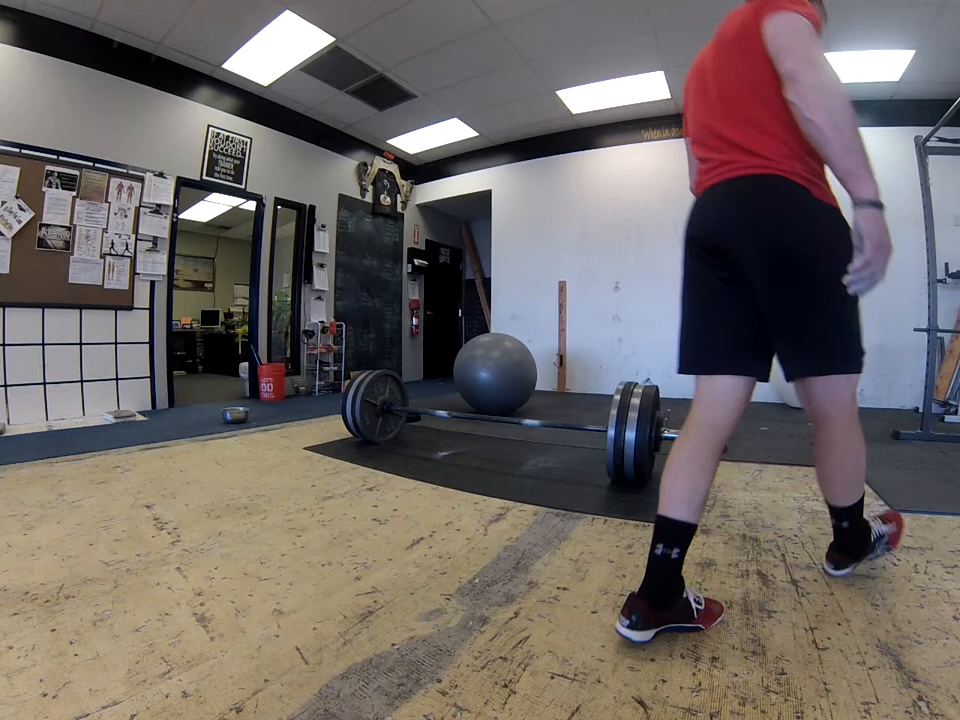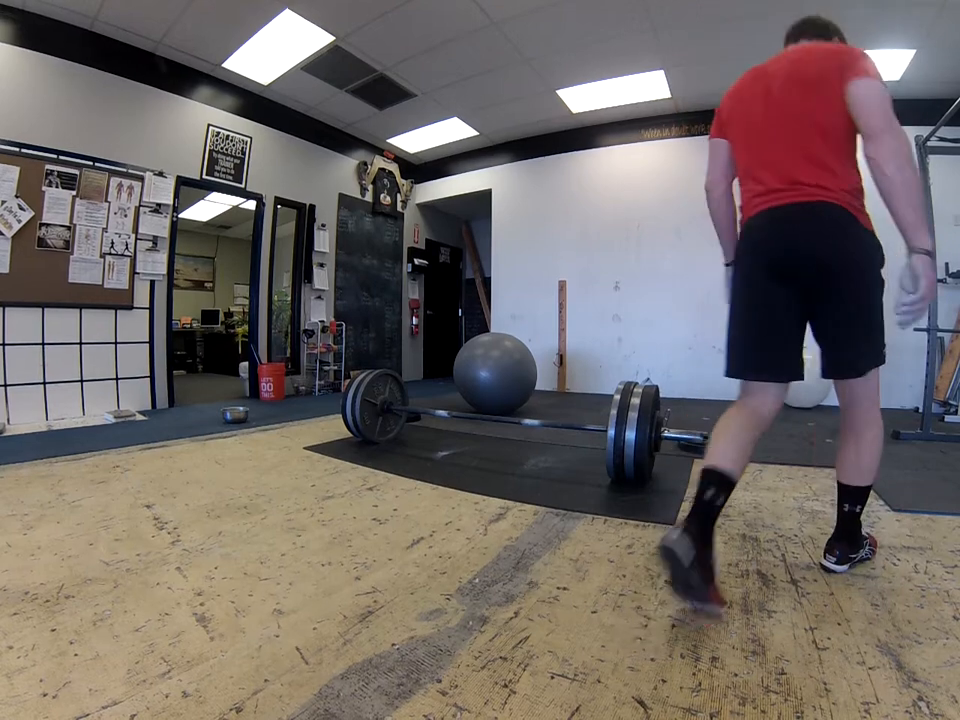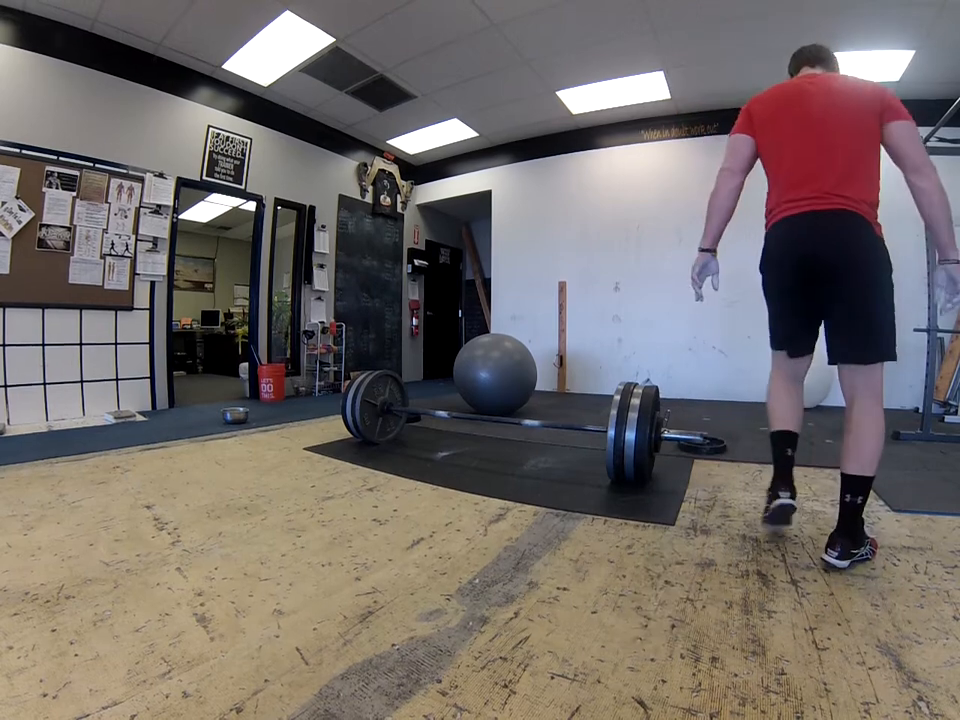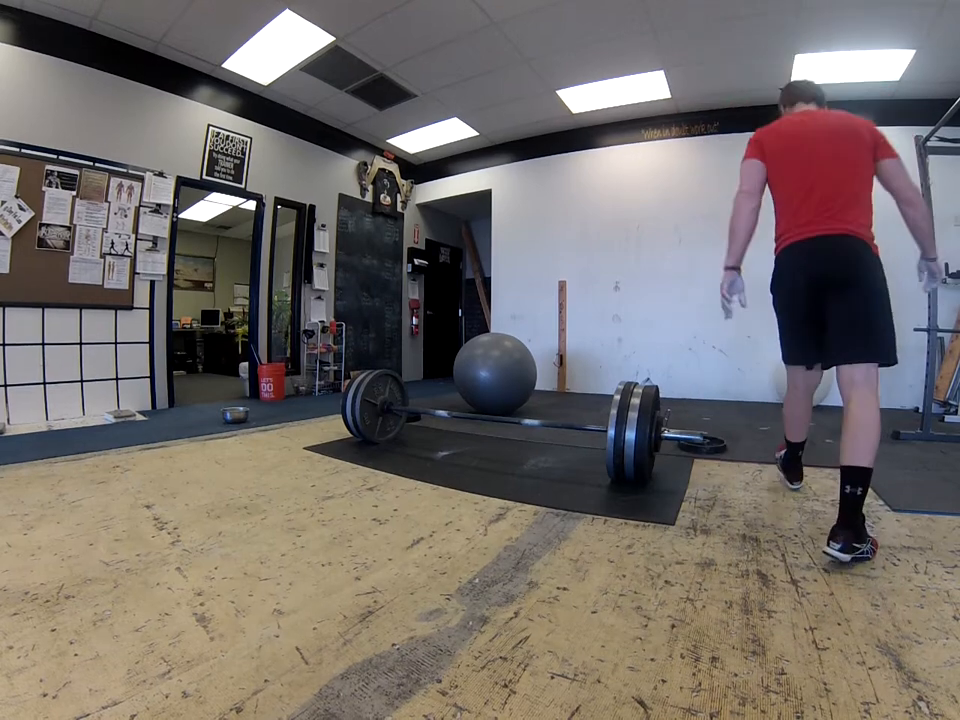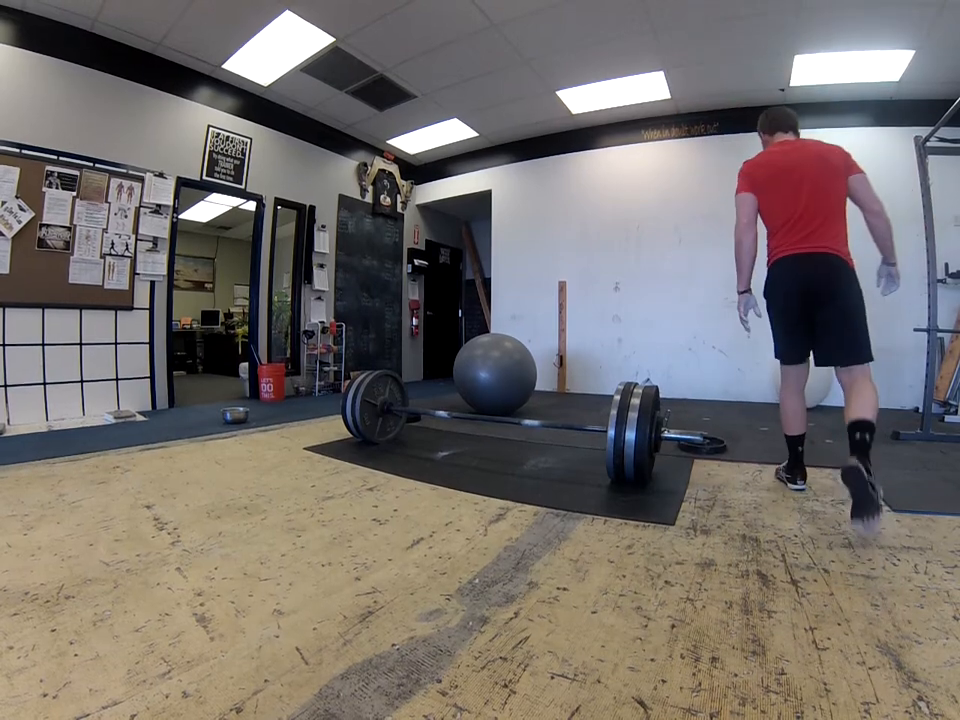
dt=0.2s
person 1, frame 1
left shoulder: (708, 60)
right elbow: (809, 85)
right wrist: (866, 202)
left hip: (713, 218)
right hip: (784, 209)
left knee: (714, 411)
right knee: (832, 400)
person 1, frame 2
left shoulder: (740, 89)
right shoulder: (846, 58)
left elbow: (718, 184)
right elbow: (885, 142)
left wrist: (732, 254)
right wrist: (920, 250)
left hip: (760, 240)
right hip: (835, 232)
left knee: (757, 400)
right knee: (861, 398)
right ankle: (846, 538)
person 1, frame 3
left shoulder: (761, 104)
right shoulder: (872, 95)
left elbow: (729, 176)
left wrist: (707, 247)
left hip: (786, 241)
right hip: (853, 239)
left knee: (787, 366)
right knee: (864, 391)
left ankle: (783, 481)
right ankle: (847, 532)
person 1, frame 4
left shoulder: (765, 137)
right shoulder: (863, 130)
left elbow: (747, 199)
right elbow: (910, 198)
left wrist: (732, 267)
right wrist: (929, 254)
left hip: (795, 262)
right hip: (853, 257)
left knee: (800, 376)
right knee: (860, 388)
left ankle: (793, 463)
right ankle: (847, 524)
person 1, frame 5
left shoulder: (753, 167)
right shoulder: (835, 154)
left elbow: (745, 231)
right elbow: (875, 211)
left wrist: (743, 291)
right wrist: (889, 261)
left hip: (784, 275)
right hip: (835, 271)
left knee: (793, 377)
right knee: (857, 377)
left ankle: (795, 466)
right ankle: (859, 459)
